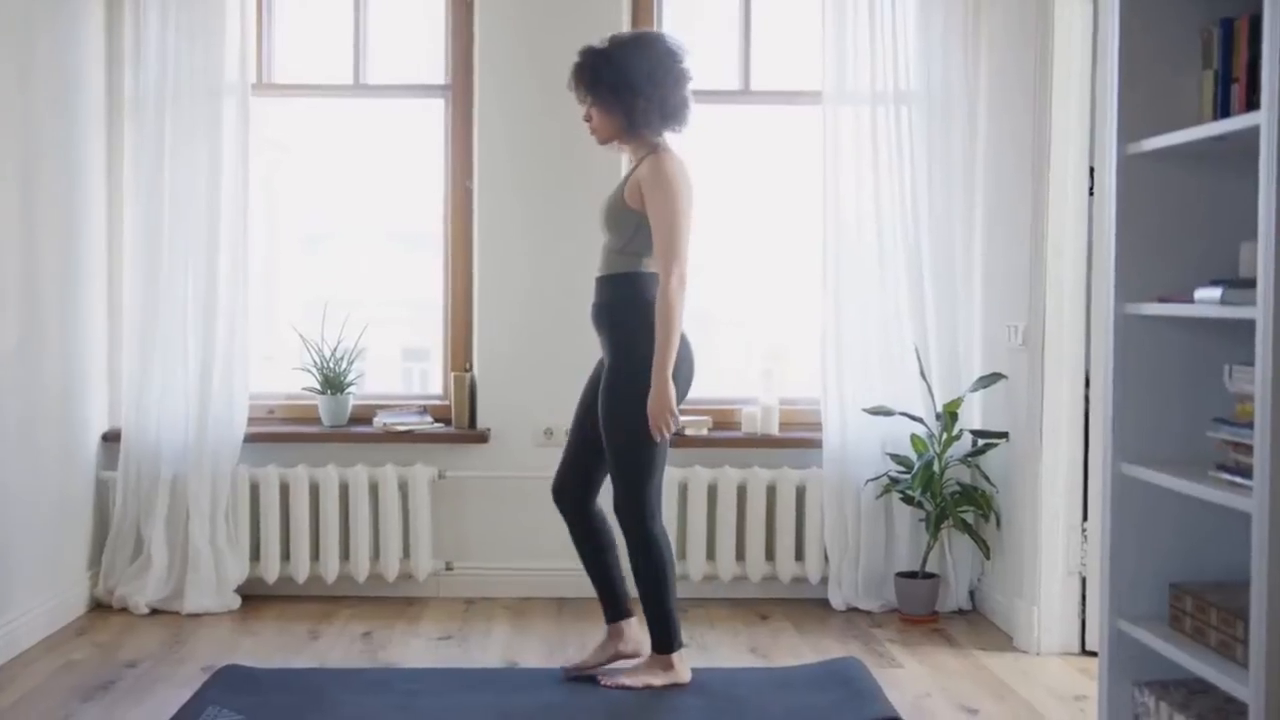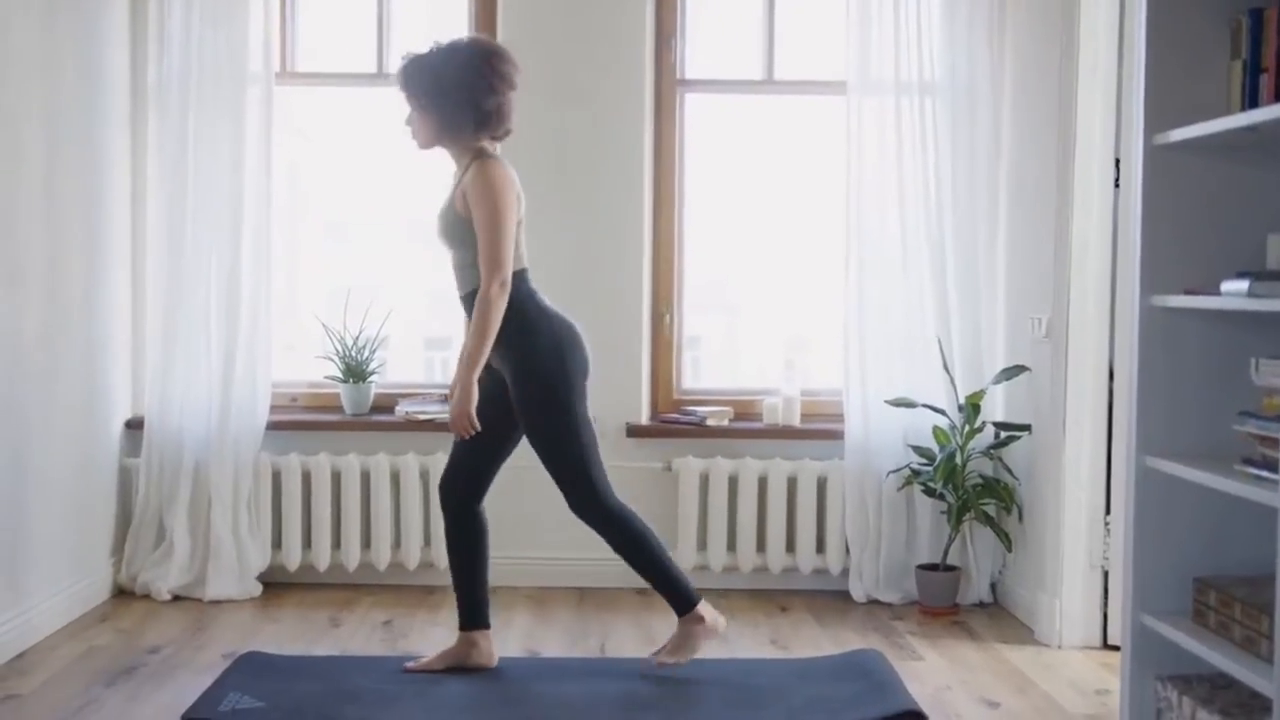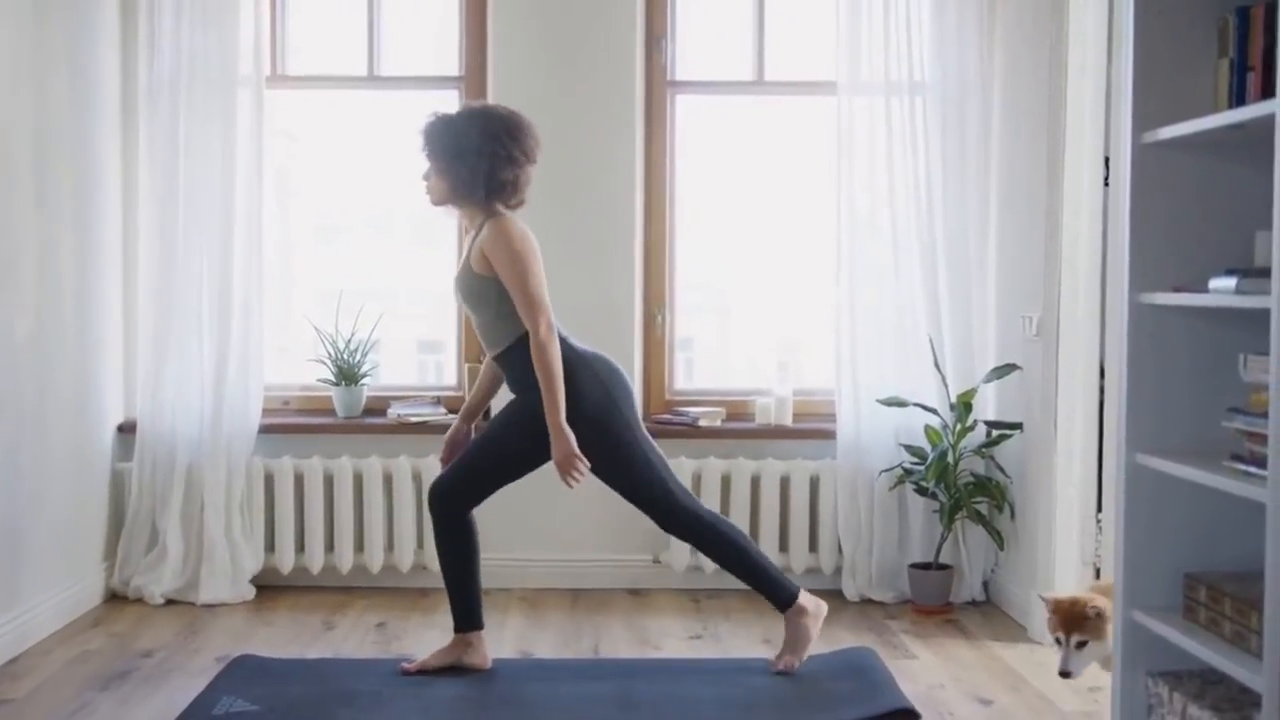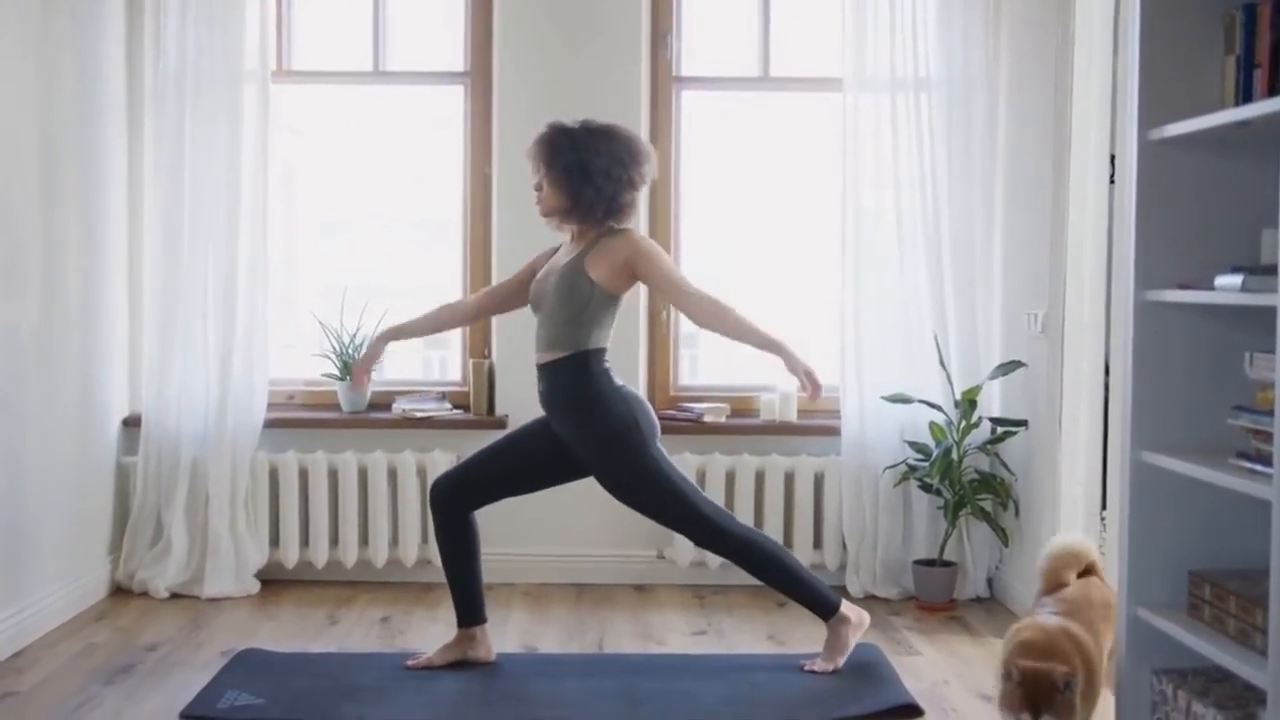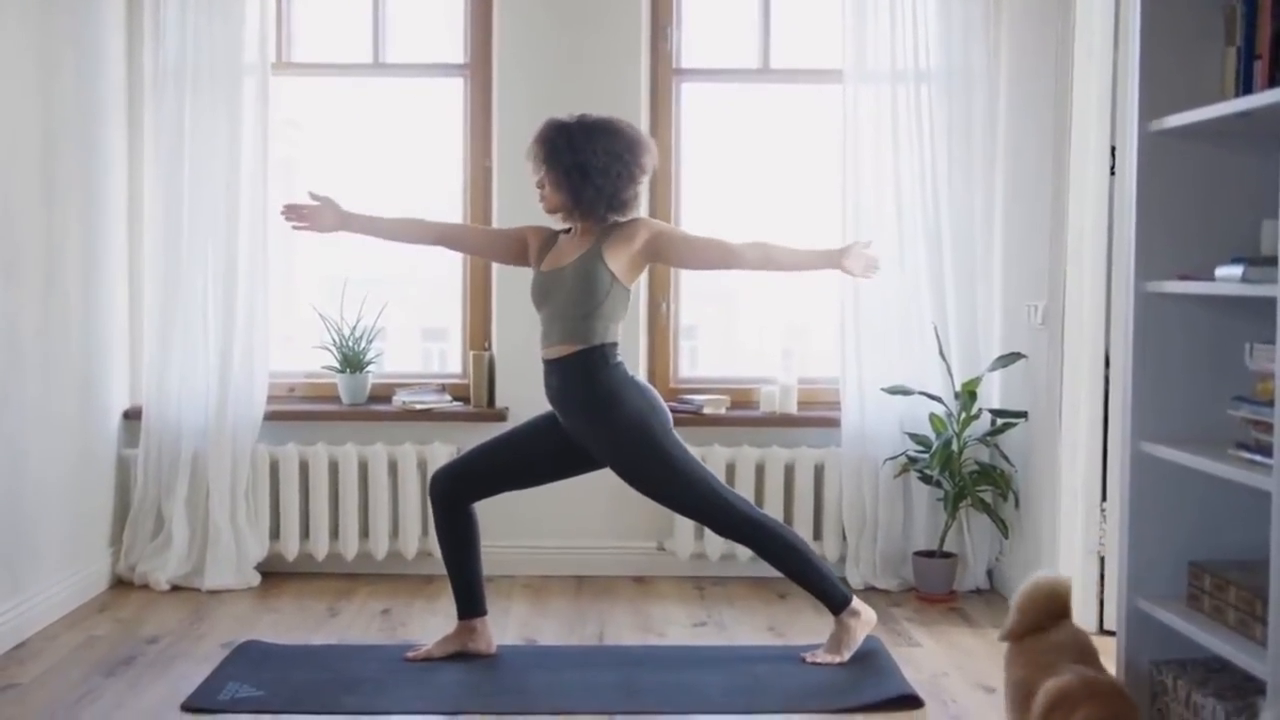
dt=1s
person 1, frame 1
left shoulder: (662, 168)
right shoulder: (641, 168)
left elbow: (672, 277)
left wrist: (662, 377)
left hip: (646, 354)
right hip: (624, 353)
left knee: (636, 507)
right knee: (571, 492)
left ankle: (667, 657)
right ankle: (623, 631)
person 1, frame 2
left shoulder: (488, 174)
right shoulder: (471, 173)
left elbow: (496, 283)
left wrist: (468, 381)
right wrist: (476, 370)
left hip: (541, 353)
right hip: (518, 356)
left knee: (590, 499)
right knee: (458, 491)
left ankle: (693, 615)
right ankle: (473, 641)
person 1, frame 3
left shoulder: (501, 233)
right shoulder: (480, 235)
left elbow: (540, 331)
left wrist: (561, 429)
right wrist: (465, 421)
left hip: (583, 392)
right hip: (546, 396)
left knee: (674, 510)
right knee: (447, 495)
left ankle: (798, 607)
right ankle: (468, 643)
person 1, frame 4
left shoulder: (622, 247)
right shoulder: (555, 258)
left elbow: (701, 305)
right elbow: (477, 304)
left wrist: (783, 351)
right wrist: (390, 334)
left hip: (605, 418)
right hip: (567, 421)
left knee: (709, 527)
right knee: (451, 494)
left ankle: (842, 616)
right ankle: (473, 637)
person 1, frame 5
left shoulder: (633, 237)
right shoulder: (540, 243)
left elbow: (737, 253)
right elbow: (443, 233)
left wrist: (833, 257)
right wrist: (347, 221)
left hip: (618, 411)
right hip: (574, 418)
left knee: (728, 514)
right knee: (450, 486)
left ankle: (850, 612)
right ankle: (473, 629)
